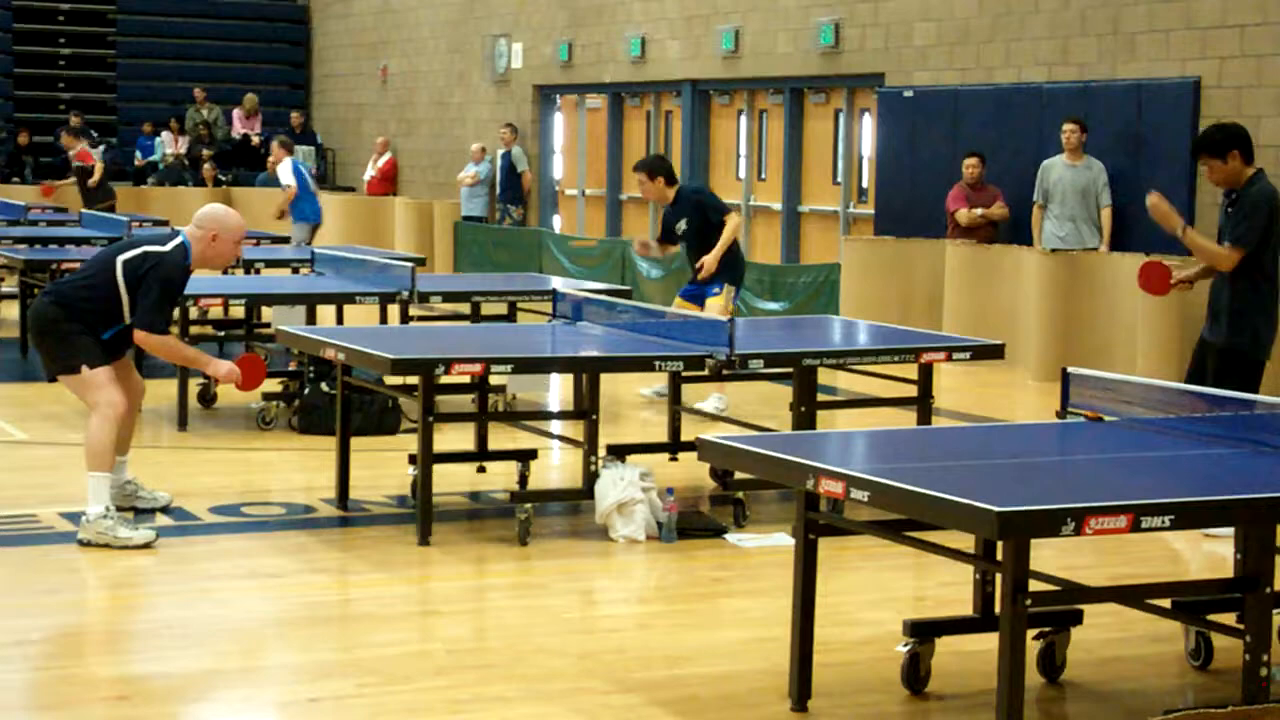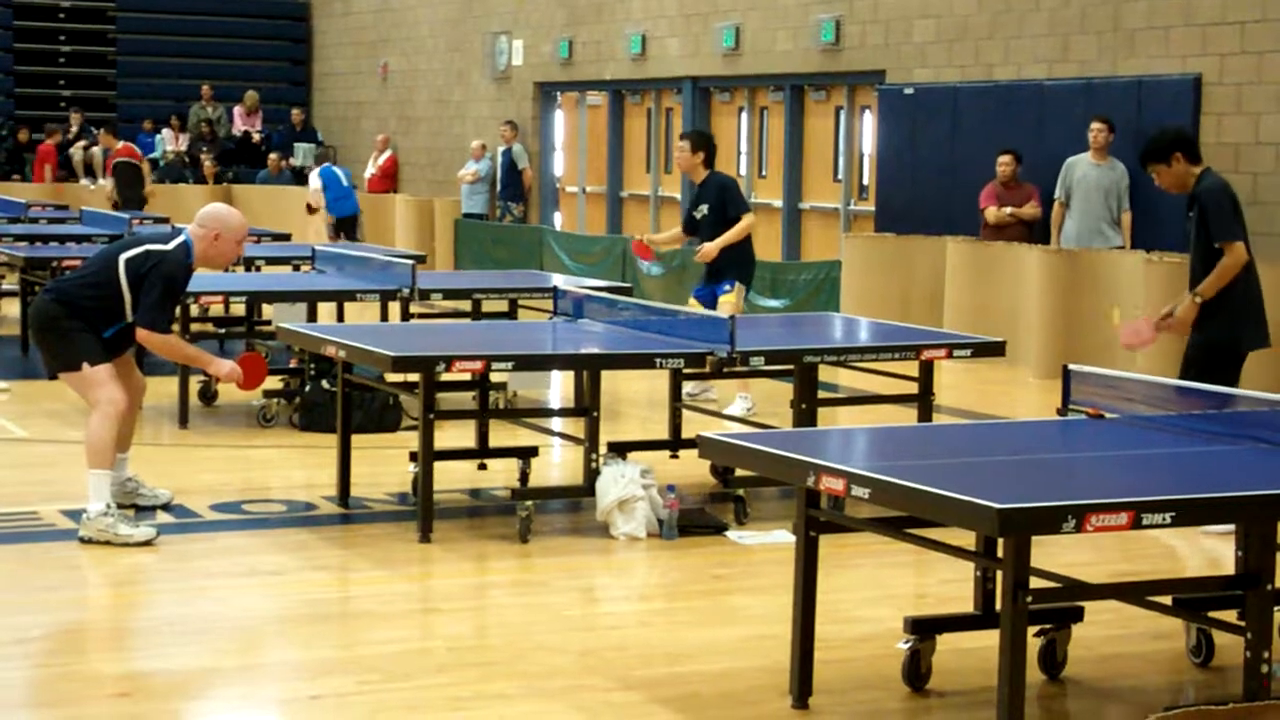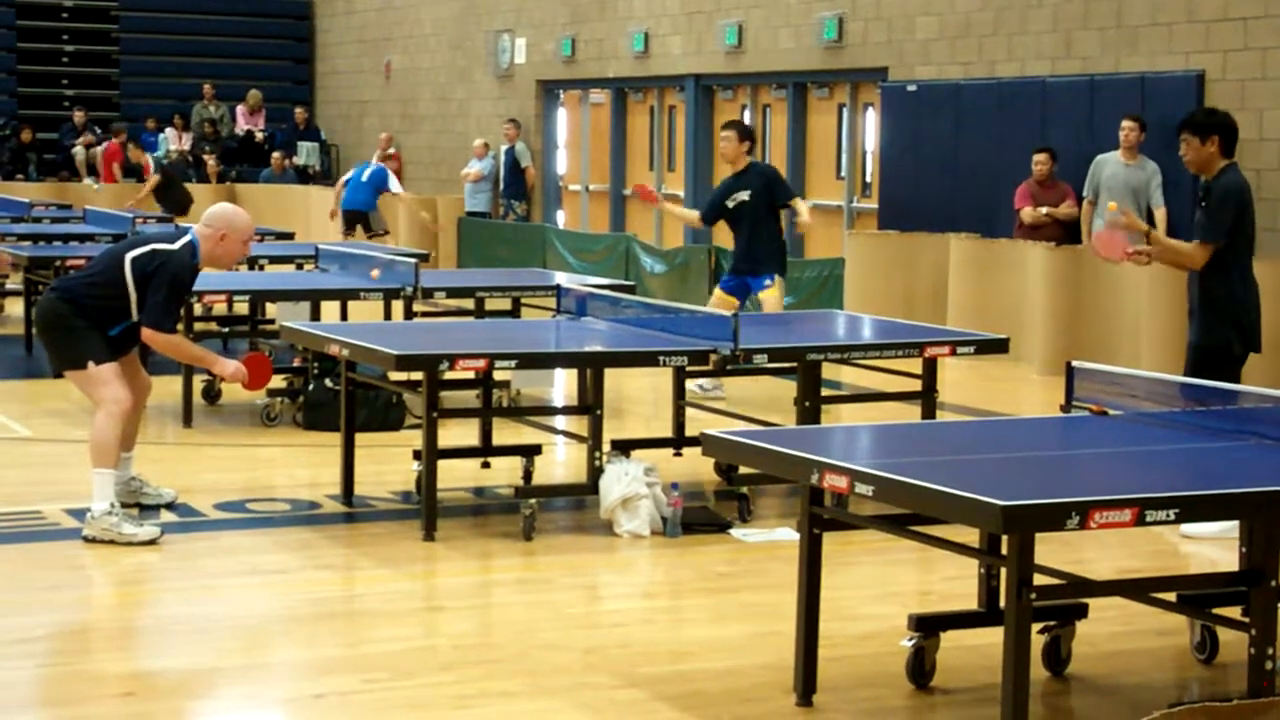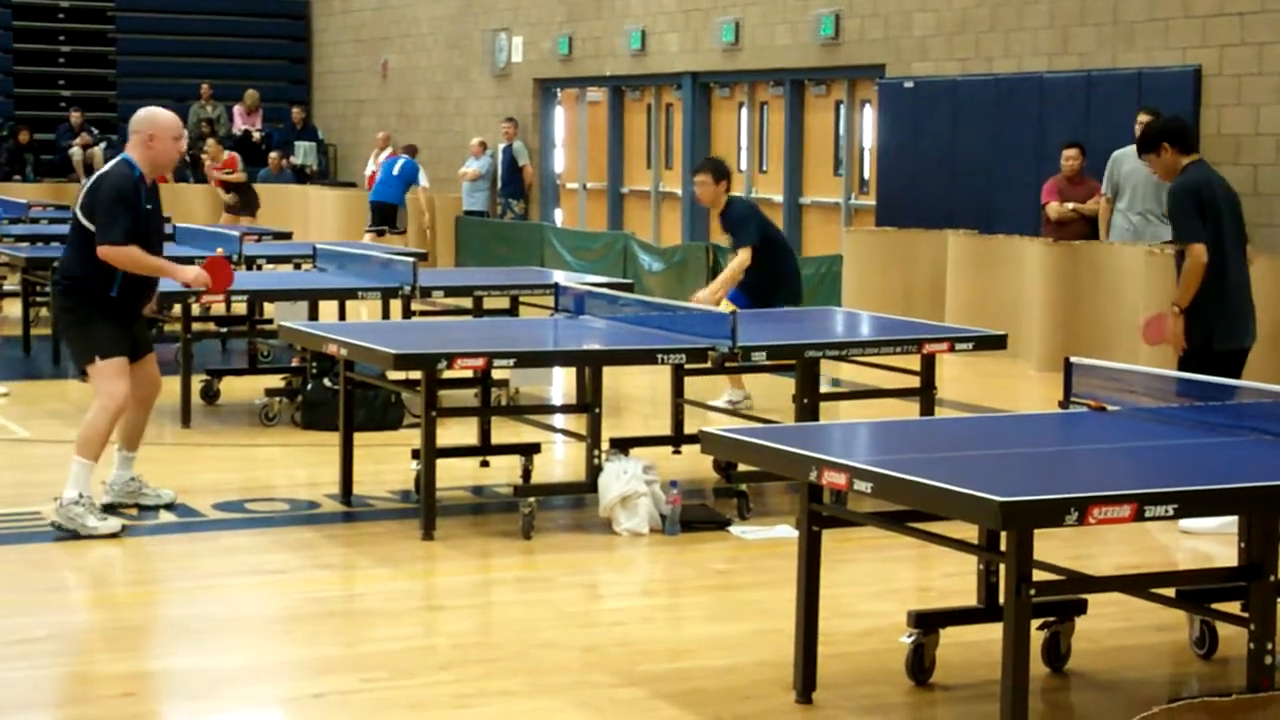
dt=0.7s
person 1, frame 1
right shoulder: (1236, 194)
left elbow: (1230, 258)
left wrist: (1177, 225)
right wrist: (1195, 273)
left hip: (1244, 330)
right hip: (1220, 324)
person 1, frame 2
left shoulder: (1212, 192)
right shoulder: (1200, 195)
left elbow: (1236, 256)
left wrist: (1192, 302)
right wrist: (1180, 306)
left hip: (1226, 324)
right hip: (1212, 323)
person 1, frame 3
left shoulder: (1228, 189)
right shoulder: (1218, 187)
left elbow: (1198, 257)
left wrist: (1144, 230)
right wrist: (1155, 252)
left hip: (1224, 322)
right hip: (1217, 320)
left ankle: (1230, 513)
person 1, frame 4
left shoulder: (1184, 188)
right shoulder: (1220, 185)
left elbow: (1197, 257)
left wrist: (1177, 310)
left hip: (1209, 323)
right hip: (1235, 319)
person 2, frame 1
left shoulder: (173, 254)
right shoulder: (167, 264)
left elbow: (146, 328)
right elbow: (147, 336)
right wrist: (208, 364)
left hip: (84, 321)
right hip: (59, 320)
left knee: (131, 393)
right knee: (110, 404)
left ankle: (119, 486)
right ankle: (97, 517)
person 2, frame 2
left shoulder: (175, 252)
right shoulder: (170, 263)
left elbow: (147, 327)
right elbow: (150, 335)
right wrist: (210, 363)
left hip: (85, 318)
right hip: (59, 318)
left knee: (132, 390)
right knee: (111, 402)
left ankle: (120, 483)
right ankle: (98, 514)
person 2, frame 3
left shoulder: (180, 251)
right shoulder: (176, 264)
right elbow: (155, 334)
right wrist: (216, 363)
left hip: (87, 316)
right hip: (65, 317)
left knee: (137, 388)
right knee: (116, 401)
left ankle: (124, 482)
right ankle: (102, 514)
person 2, frame 4
left shoulder: (147, 184)
right shoulder: (116, 182)
right elbow: (110, 249)
left wrist: (148, 291)
right wrist: (177, 271)
left hip: (121, 303)
right hip: (85, 304)
left knee: (147, 386)
right knee: (115, 395)
left ankle: (123, 482)
right ankle: (73, 501)
person 3, frame 1
left shoulder: (697, 195)
right shoulder: (670, 213)
left elbow: (734, 219)
right elbow: (666, 247)
left wrist: (715, 255)
right wrist: (648, 248)
left hip: (725, 271)
right hip: (702, 275)
left ankle: (719, 397)
person 3, frame 2
left shoulder: (723, 184)
right shoulder: (697, 195)
left elbow: (749, 220)
right elbow: (685, 232)
left wrist: (718, 244)
right wrist: (652, 240)
left hip: (735, 270)
right hip: (713, 272)
left ankle: (744, 398)
right ankle: (702, 385)
person 3, frame 3
left shoulder: (765, 174)
right shoulder: (726, 186)
left elbow: (795, 201)
right elbow: (700, 219)
left wrist: (804, 215)
right wrist: (662, 204)
left hip: (768, 264)
right hip: (740, 266)
right ankle: (713, 382)
person 3, frame 4
left shoulder: (742, 212)
right shoulder: (724, 214)
left elbow: (744, 258)
left wrist: (711, 290)
right wrist: (723, 290)
left hip: (780, 283)
right hip: (753, 282)
right ankle: (738, 394)
